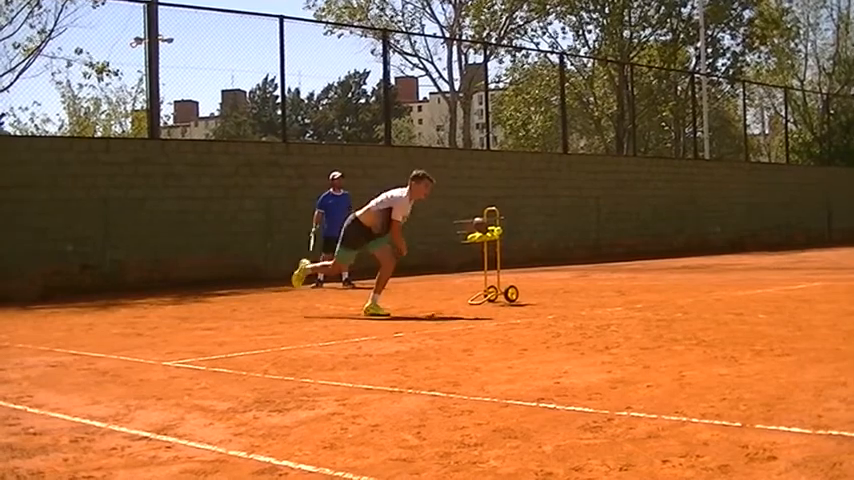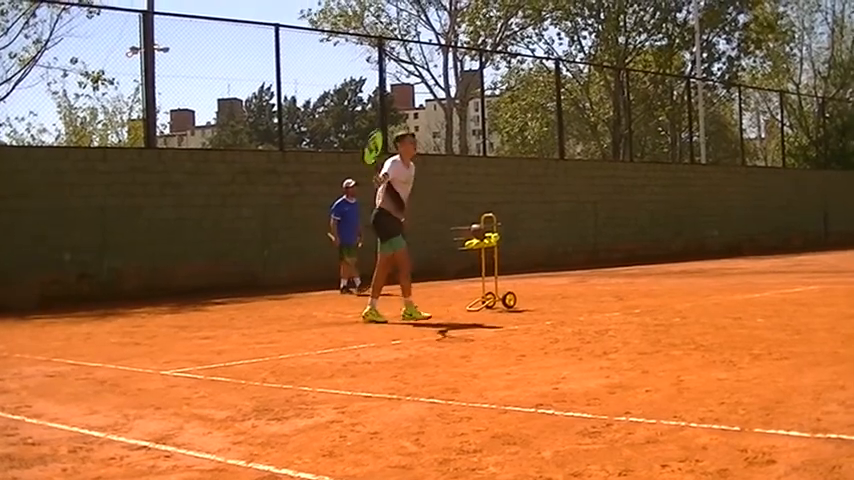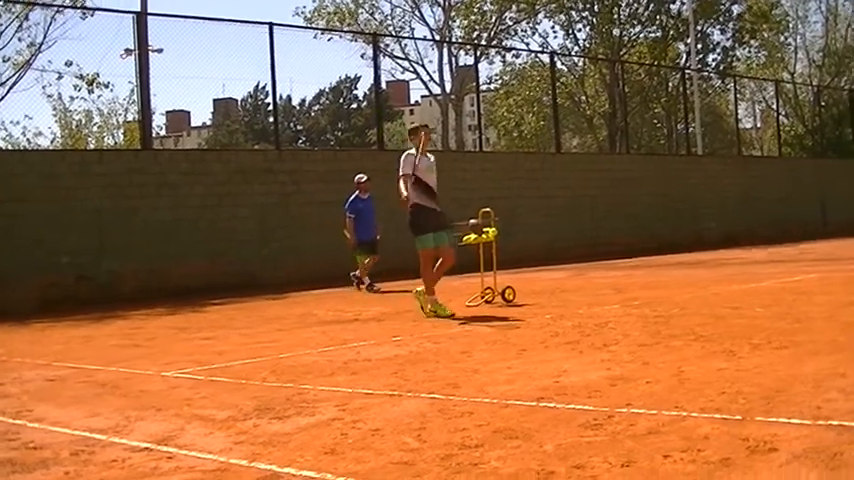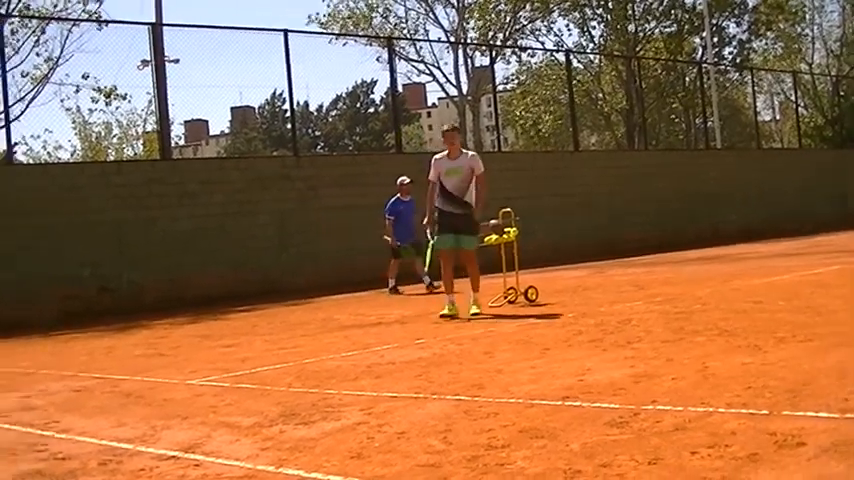
dt=0.5s
person 1, frame 1
left shoulder: (409, 199)
right shoulder: (402, 199)
left elbow: (393, 228)
right elbow: (395, 232)
right wrist: (402, 249)
left hip: (374, 229)
right hip: (357, 227)
left knee: (389, 262)
right knee: (336, 267)
left ankle: (373, 304)
right ankle: (306, 267)
person 1, frame 2
left shoulder: (411, 167)
right shoulder: (393, 164)
right elbow: (381, 180)
left wrist: (403, 216)
right wrist: (380, 180)
left hip: (395, 220)
right hip: (384, 217)
left knee: (384, 266)
right knee: (405, 263)
left ankle: (371, 309)
right ankle: (409, 308)
person 1, frame 3
left shoulder: (431, 158)
right shoulder: (409, 156)
right elbow: (403, 180)
left wrist: (437, 208)
right wrist: (404, 194)
left hip: (436, 211)
right hip: (420, 211)
left knee: (449, 256)
right knee: (428, 259)
left ankle: (424, 291)
right ankle: (433, 304)
person 1, frame 4
left shoulder: (471, 158)
right shoulder: (437, 160)
left elbow: (481, 184)
right elbow: (432, 188)
left wrist: (477, 210)
right wrist: (429, 214)
left hip: (466, 213)
right hip: (443, 214)
left knee: (469, 259)
right knee: (445, 259)
left ankle: (475, 301)
right ankle: (450, 304)
person 2, frame 1
left shoulder: (346, 196)
right shoulder: (325, 197)
left elbow: (350, 213)
right elbow: (318, 213)
right wrist: (315, 226)
right hip: (329, 233)
right knee: (326, 256)
left ankle: (346, 279)
right ankle: (320, 279)
person 2, frame 2
left shoulder: (355, 204)
right shoulder: (339, 204)
right elbow: (333, 222)
left wrist: (359, 235)
right wrist: (336, 237)
left hip: (352, 239)
right hip: (343, 239)
left knee: (348, 262)
right knee: (350, 261)
left ankle: (343, 286)
right ankle: (358, 284)
person 2, frame 3
left shoulder: (369, 197)
right shoulder: (353, 201)
right elbow: (349, 220)
left wrist: (376, 228)
right wrist: (351, 236)
left hip: (371, 235)
right hip: (359, 236)
left knee: (375, 257)
right knee: (362, 259)
left ankle: (357, 275)
right ankle: (367, 283)
person 2, frame 4
left shoulder: (411, 202)
right shoulder: (393, 203)
right elbow: (388, 222)
left wrist: (415, 233)
right wrist: (391, 238)
left hip: (411, 239)
right hip: (399, 240)
left knee: (418, 259)
right knee: (396, 261)
left ankle: (429, 283)
right ankle: (391, 286)
